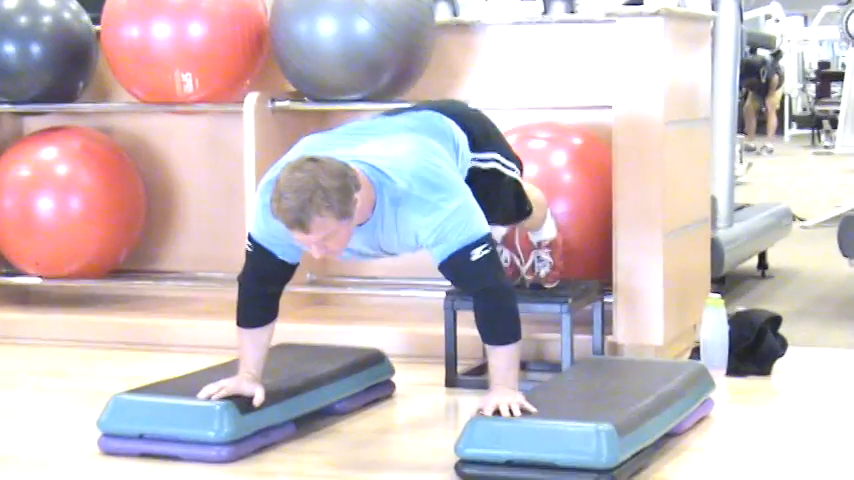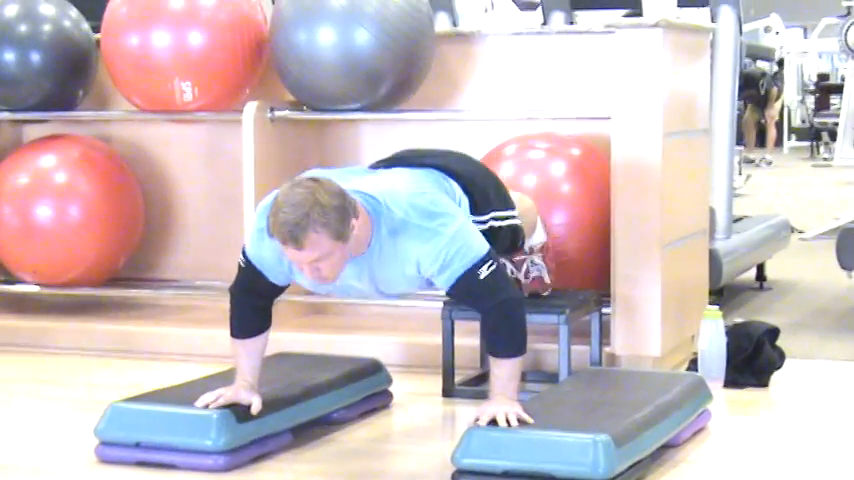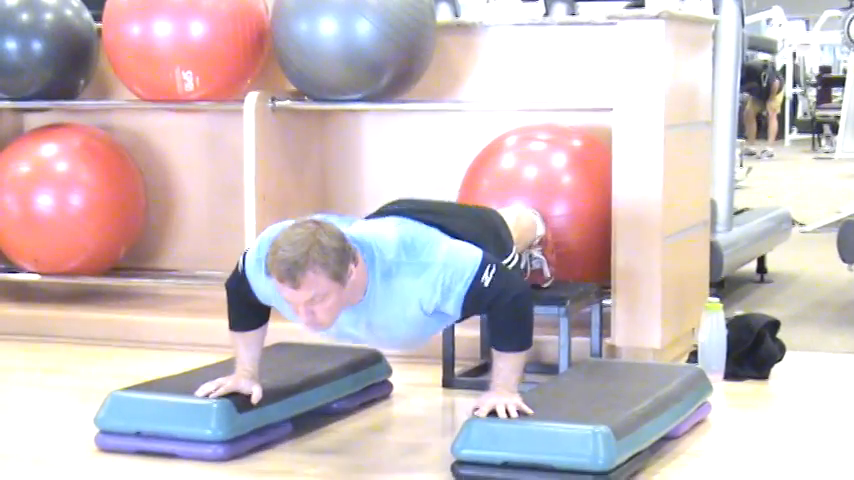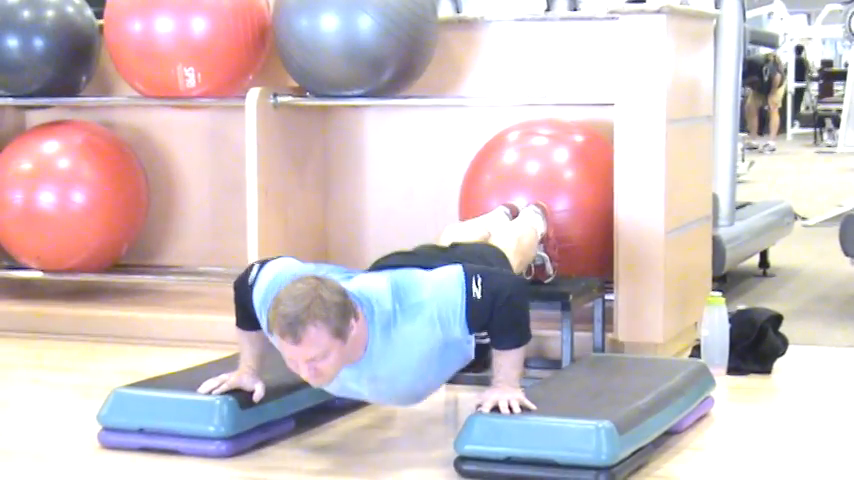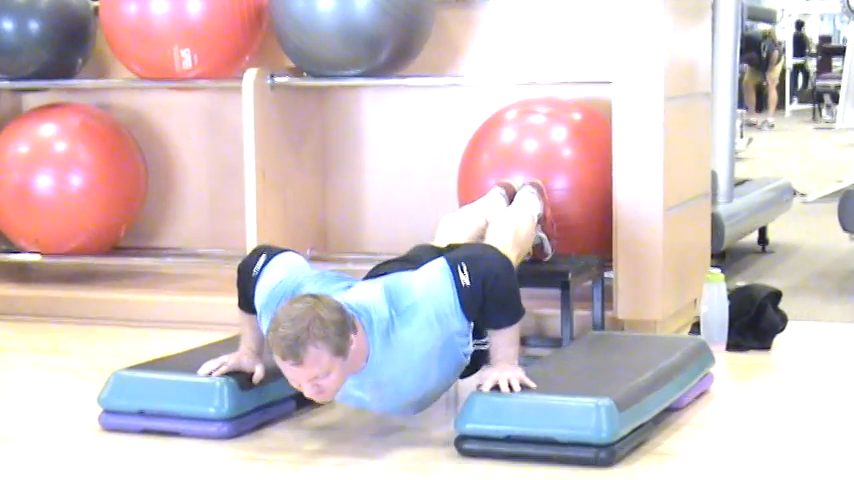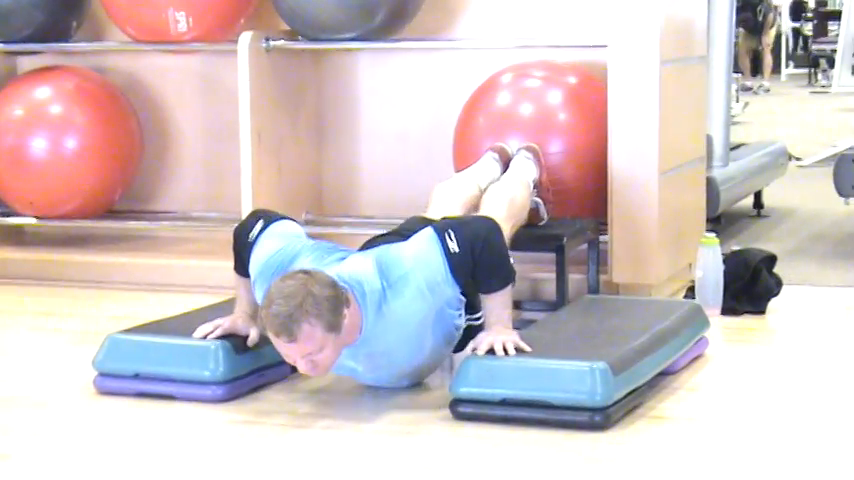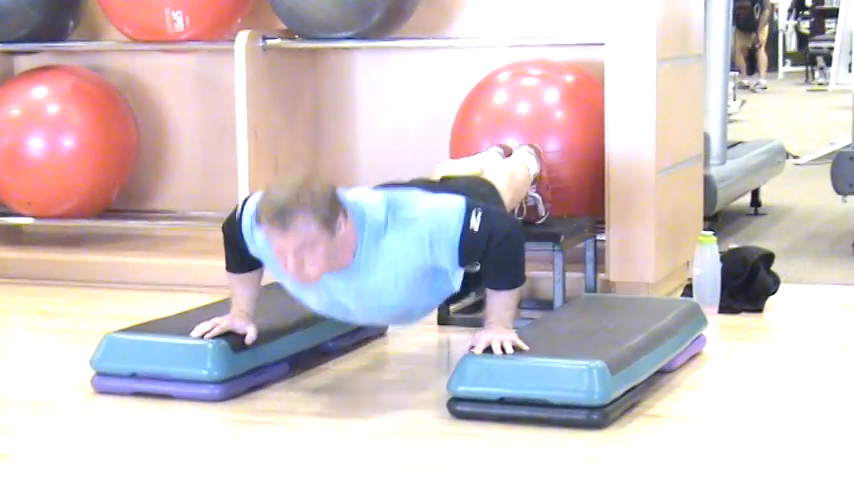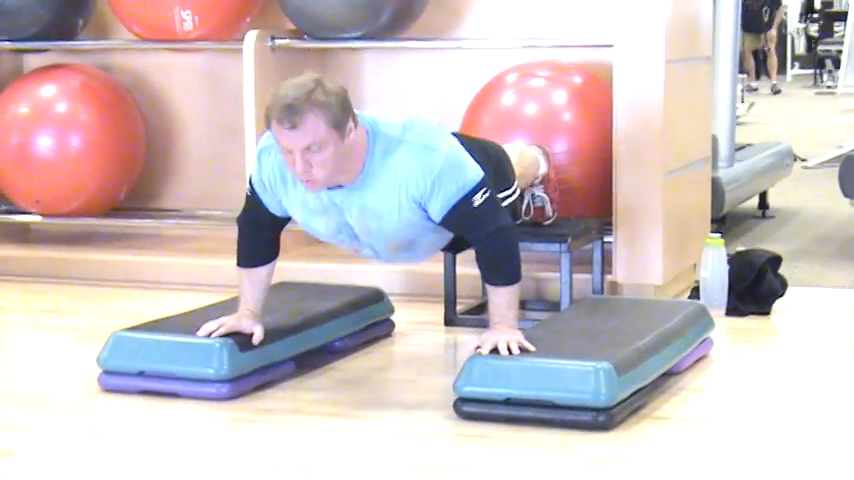
dt=0.3s
person 1, frame 1
left shoulder: (421, 192)
right shoulder: (277, 194)
left elbow: (488, 283)
right elbow: (259, 280)
left wrist: (504, 387)
right wrist: (248, 375)
left hip: (459, 135)
left knee: (517, 208)
left ankle: (544, 239)
right ankle: (496, 243)
person 1, frame 2
left shoulder: (421, 222)
right shoulder: (273, 221)
left elbow: (499, 299)
right elbow: (249, 294)
left wrist: (503, 397)
right wrist: (245, 383)
left hip: (463, 191)
left knee: (512, 230)
left ankle: (536, 243)
person 1, frame 3
left shoulder: (415, 266)
right shoulder: (273, 253)
left elbow: (513, 295)
right elbow: (240, 289)
left wrist: (504, 388)
right wrist: (246, 372)
left hip: (459, 244)
left knee: (501, 232)
left ankle: (530, 222)
right ankle: (510, 217)
person 1, frame 4
left shoulder: (413, 314)
right shoulder: (274, 292)
left elbow: (508, 291)
left wrist: (505, 383)
right wrist: (248, 369)
left hip: (477, 284)
right hip: (393, 269)
left knee: (505, 253)
left ankle: (534, 222)
right ankle: (499, 217)
person 1, frame 5
left shoulder: (407, 323)
right shoulder: (281, 301)
left elbow: (494, 272)
right elbow: (257, 262)
left wrist: (505, 363)
right wrist: (249, 350)
right hip: (389, 279)
left knee: (502, 245)
right knee: (445, 242)
left ankle: (529, 202)
right ankle: (497, 197)
person 1, frame 6
left shoulder: (402, 293)
right shoulder: (277, 273)
left elbow: (482, 237)
right elbow: (254, 226)
left wrist: (499, 325)
right wrist: (245, 314)
right hip: (385, 249)
left knee: (498, 216)
right knee: (439, 213)
left ankle: (525, 167)
right ankle: (490, 163)
person 1, frame 7
left shoulder: (407, 228)
right shoulder: (266, 217)
left elbow: (501, 236)
right elbow: (237, 232)
left wrist: (499, 325)
right wrist: (240, 312)
left hip: (470, 220)
left knee: (500, 191)
right knee: (441, 181)
left ankle: (526, 164)
right ankle: (494, 156)
person 1, frame 8
left shoulder: (423, 156)
right shoulder: (273, 158)
left elbow: (495, 235)
right elbow: (257, 225)
left wrist: (504, 325)
right wrist: (248, 312)
left knee: (511, 167)
left ankle: (535, 163)
